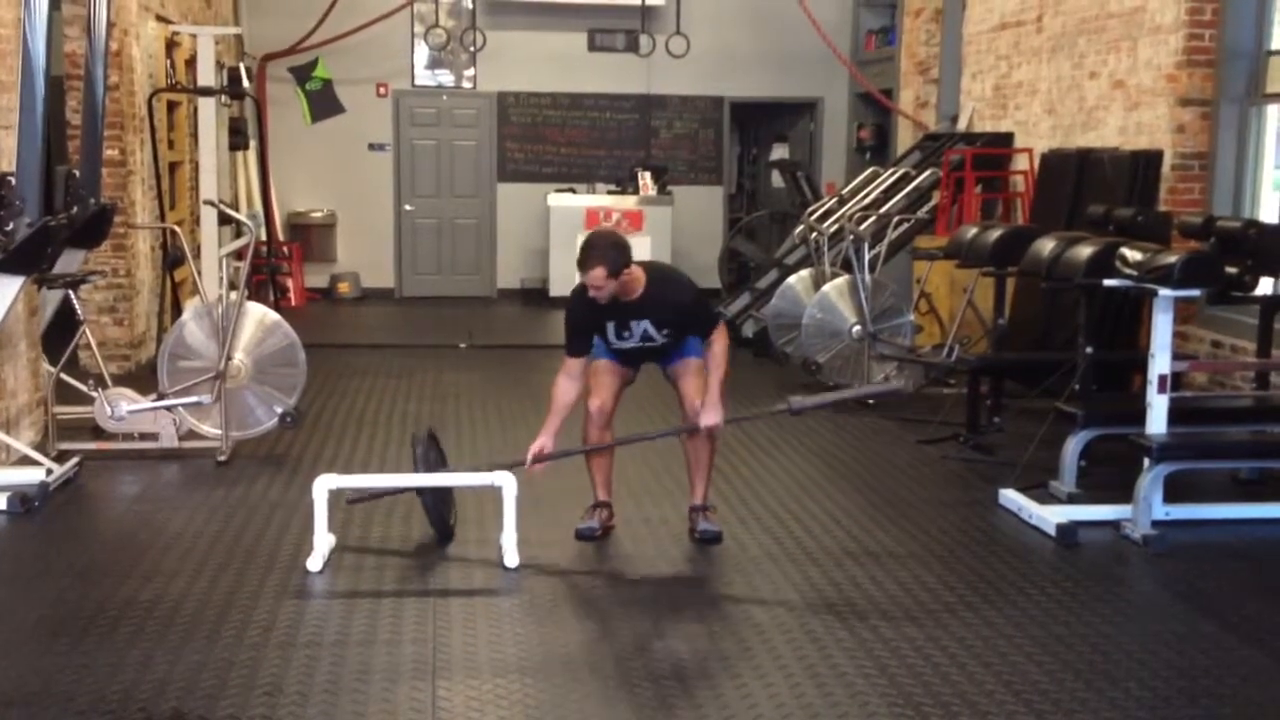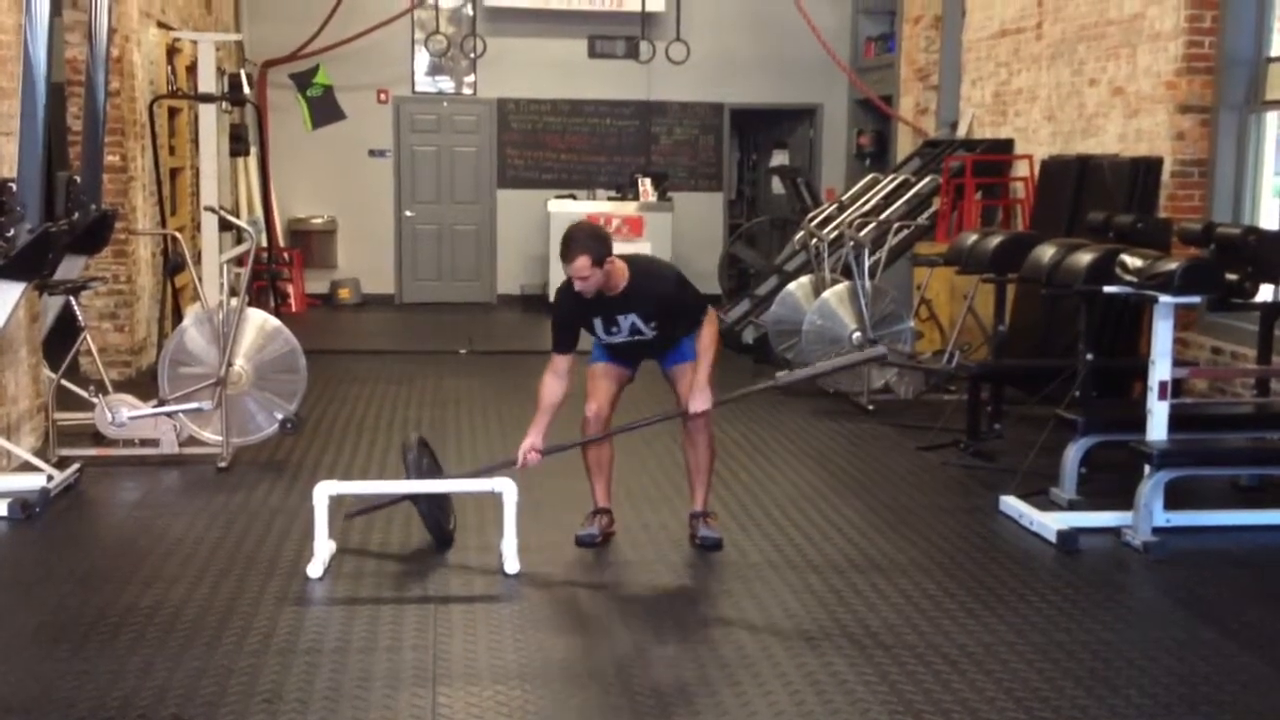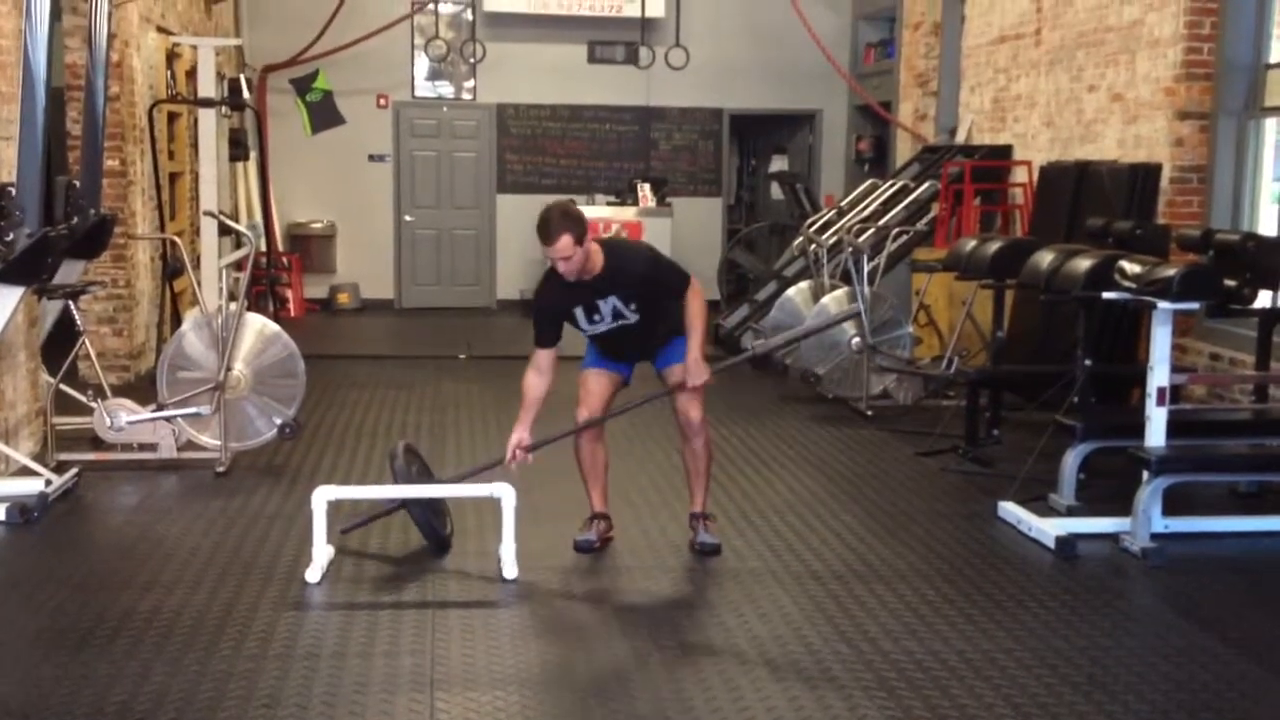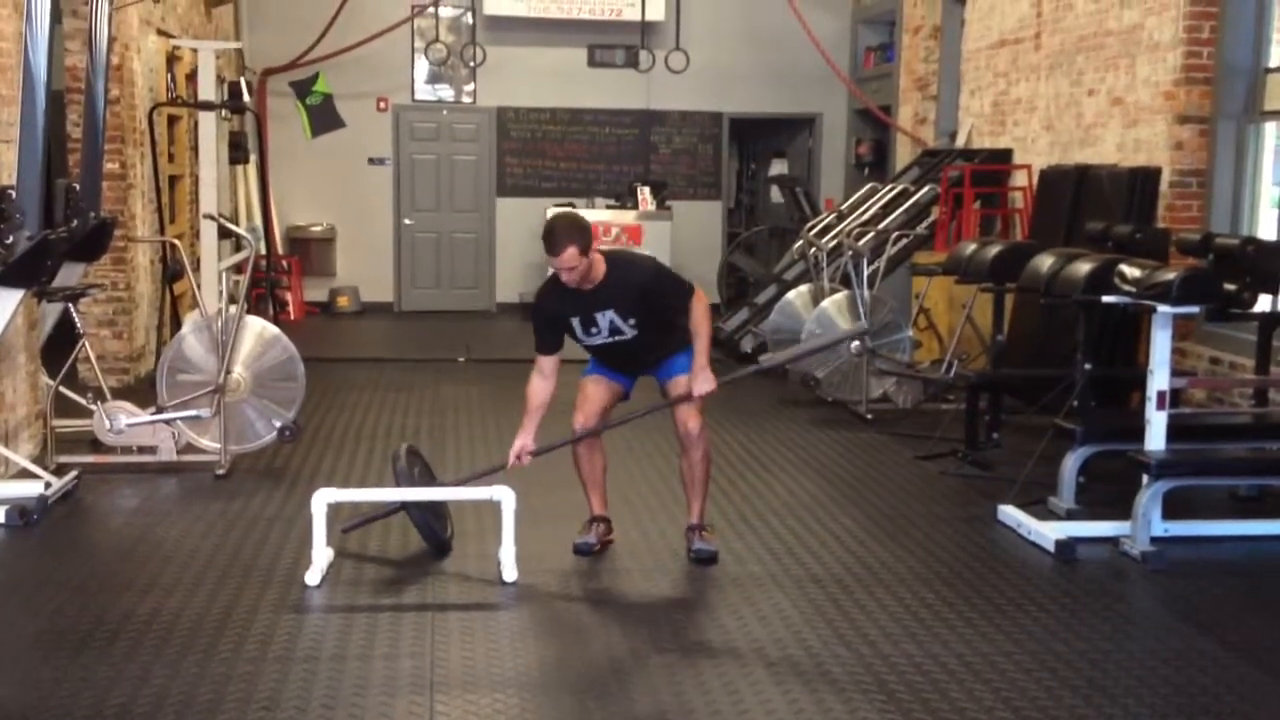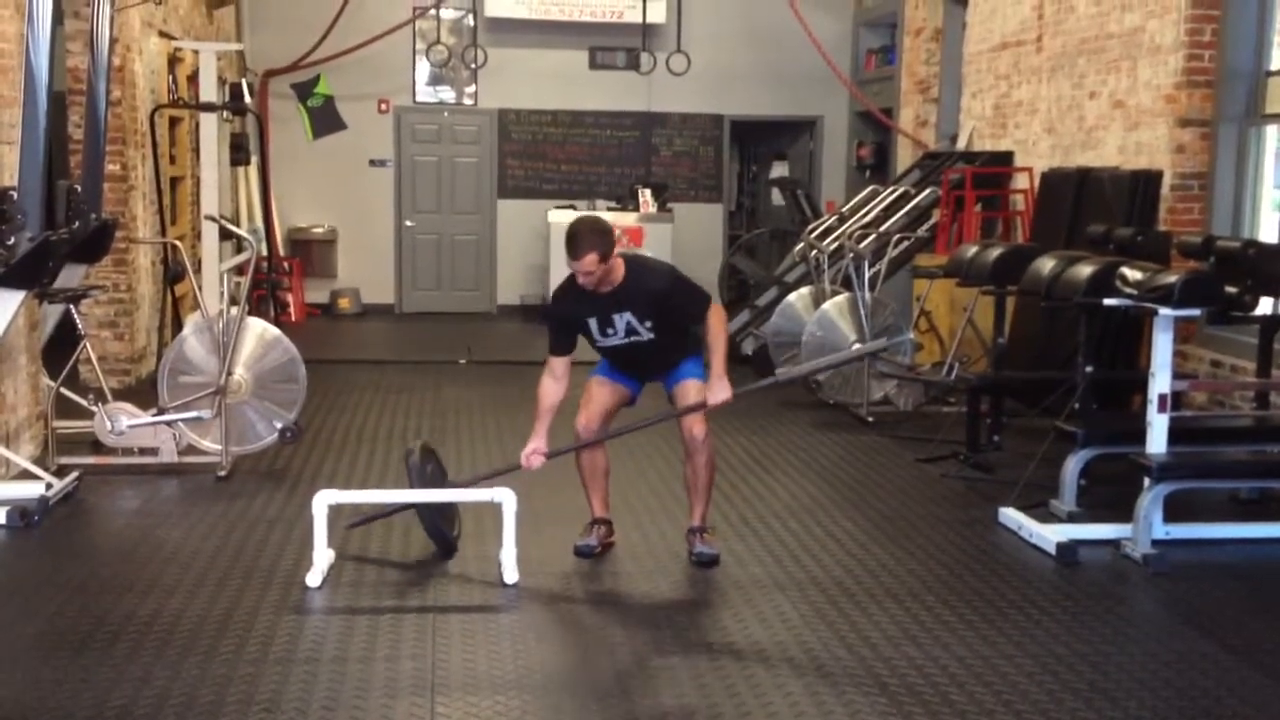
dt=0.3s
person 1, frame 1
left shoulder: (674, 288)
right shoulder: (582, 302)
left elbow: (718, 335)
right elbow: (571, 374)
left wrist: (713, 400)
right wrist: (548, 434)
left hip: (677, 343)
right hip: (617, 348)
left knee: (698, 411)
right knee: (597, 408)
left ankle: (699, 508)
right ankle: (602, 506)
person 1, frame 2
left shoulder: (660, 279)
right shoulder: (569, 299)
left elbow: (708, 322)
right elbow: (558, 371)
left wrist: (701, 385)
right wrist: (536, 432)
left hip: (675, 339)
right hip: (614, 346)
left knee: (697, 415)
right knee: (594, 413)
left ankle: (700, 515)
right ankle: (602, 513)
person 1, frame 3
left shoulder: (636, 258)
right shoulder: (550, 292)
left elbow: (693, 292)
right elbow: (541, 365)
left wrist: (695, 358)
right wrist: (522, 427)
left hip: (667, 336)
right hip: (609, 347)
left knee: (693, 418)
right knee: (586, 418)
left ankle: (700, 517)
right ankle: (600, 517)
person 1, frame 4
left shoulder: (638, 271)
right shoulder: (550, 300)
left elbow: (697, 302)
right elbow: (545, 372)
left wrist: (702, 368)
right wrist: (526, 433)
left hip: (670, 351)
right hip: (611, 360)
left knee: (691, 429)
right knee: (583, 423)
left ankle: (697, 526)
right ankle: (599, 520)
person 1, frame 5
left shoulder: (656, 279)
right shoulder: (566, 300)
left elbow: (713, 312)
right elbow: (556, 371)
left wrist: (718, 377)
right wrist: (539, 434)
left hip: (678, 357)
right hip: (620, 363)
left knee: (696, 433)
right knee: (587, 426)
left ankle: (698, 529)
right ankle: (601, 523)
